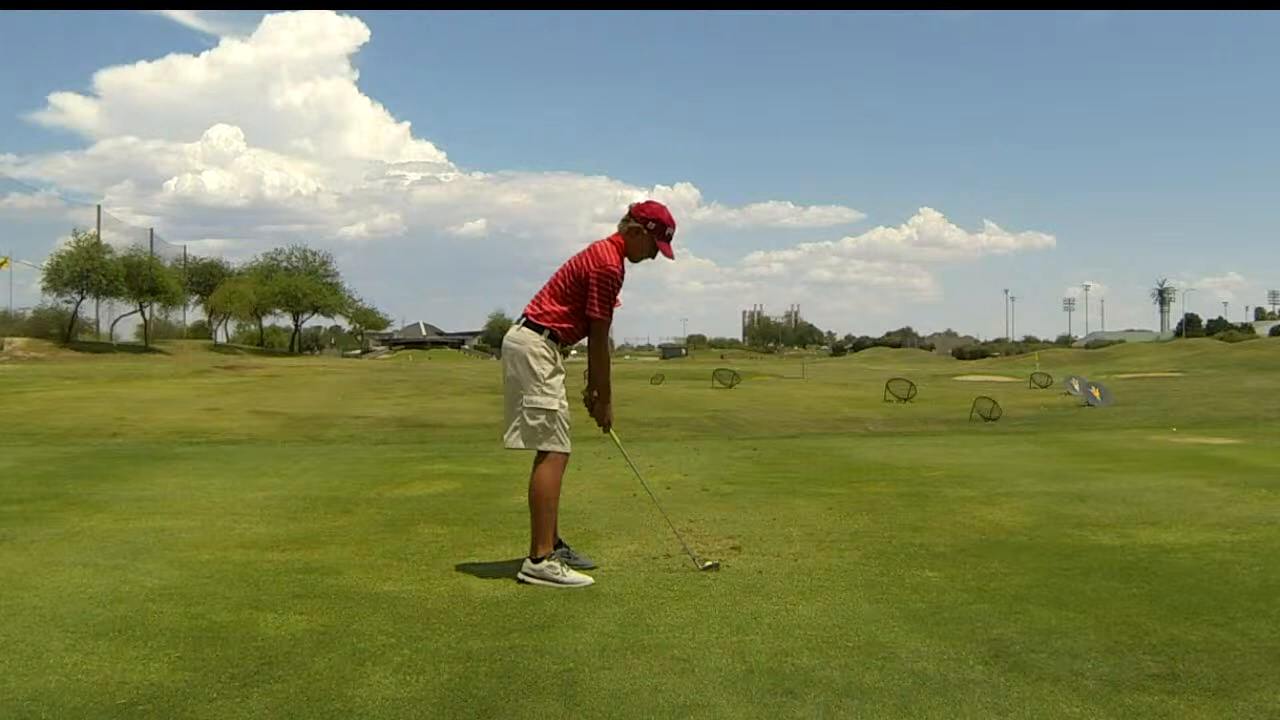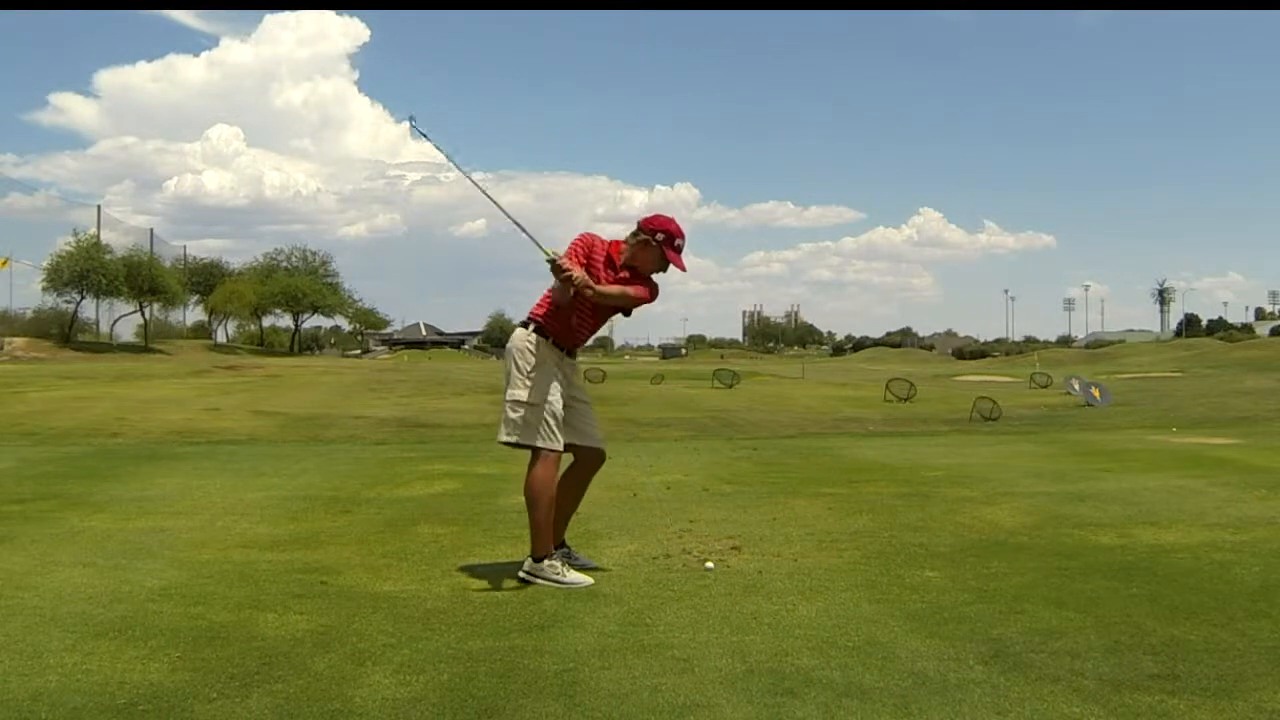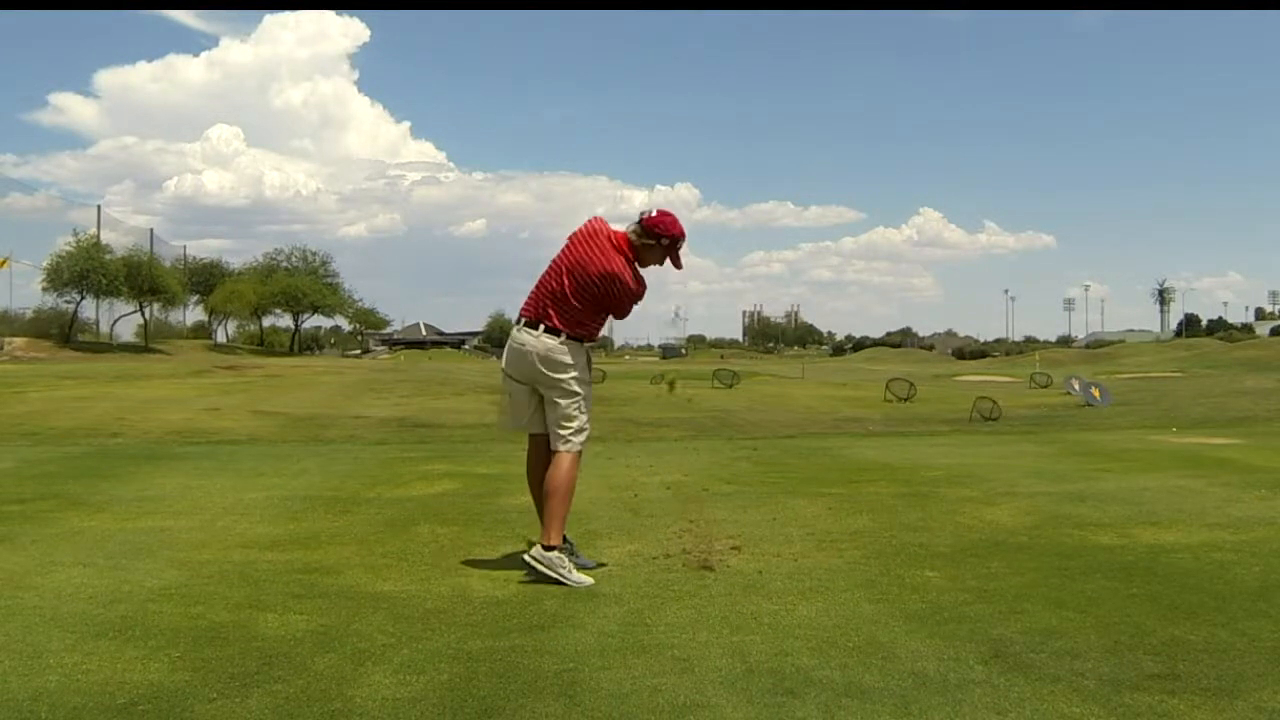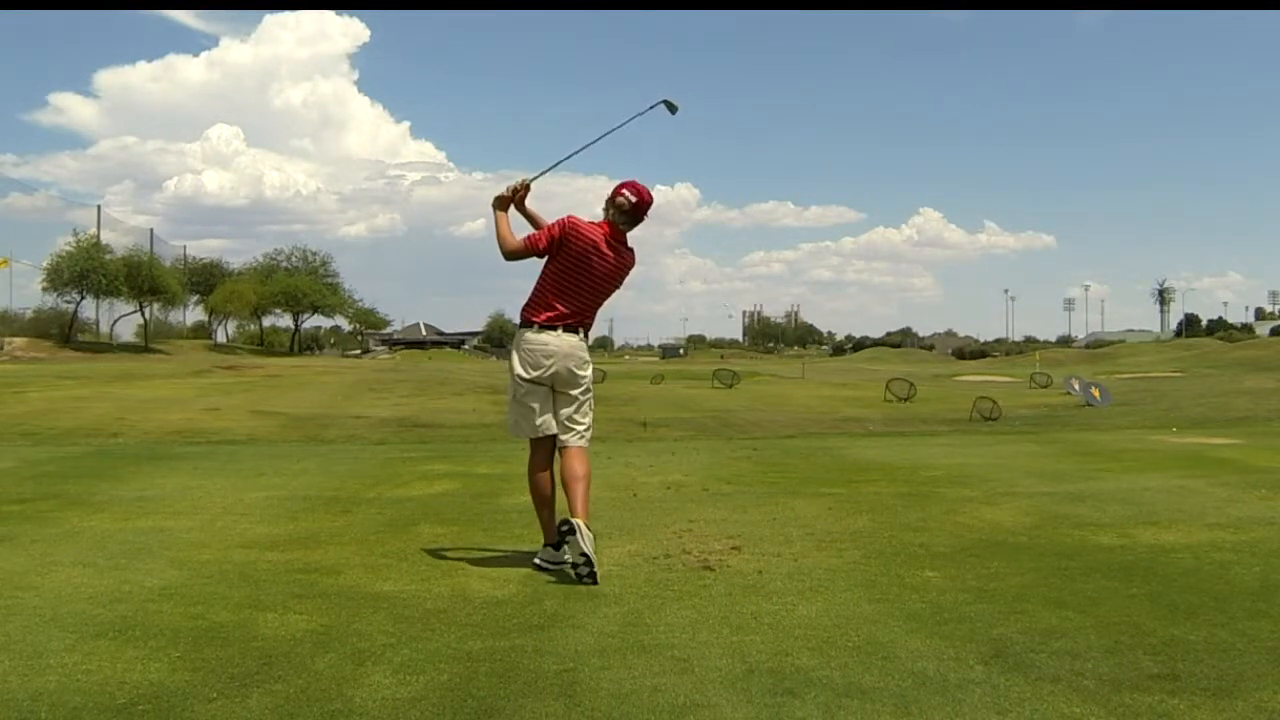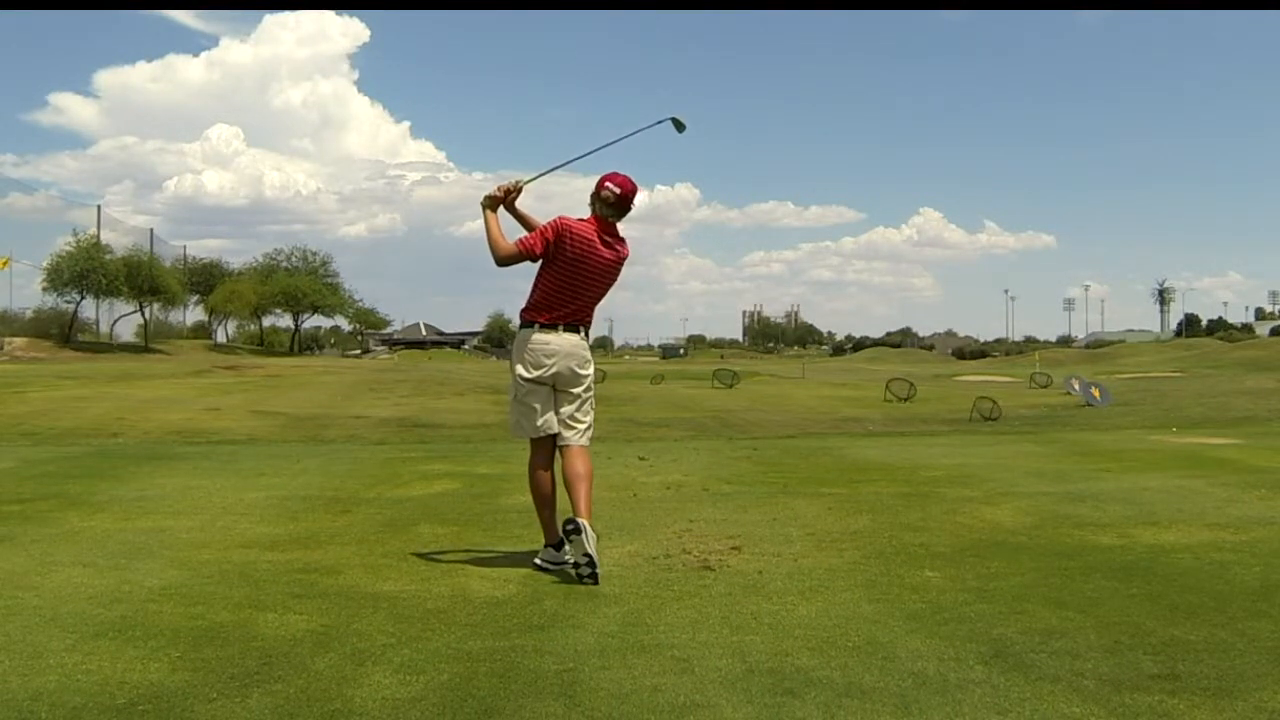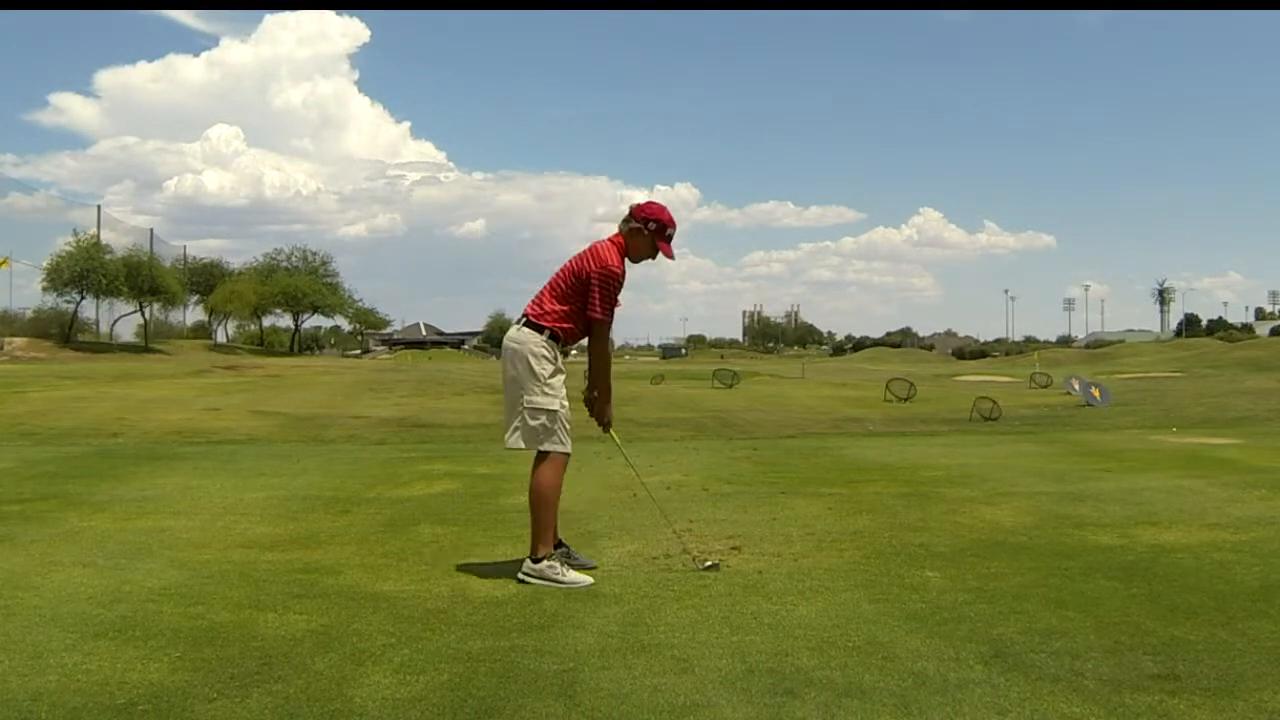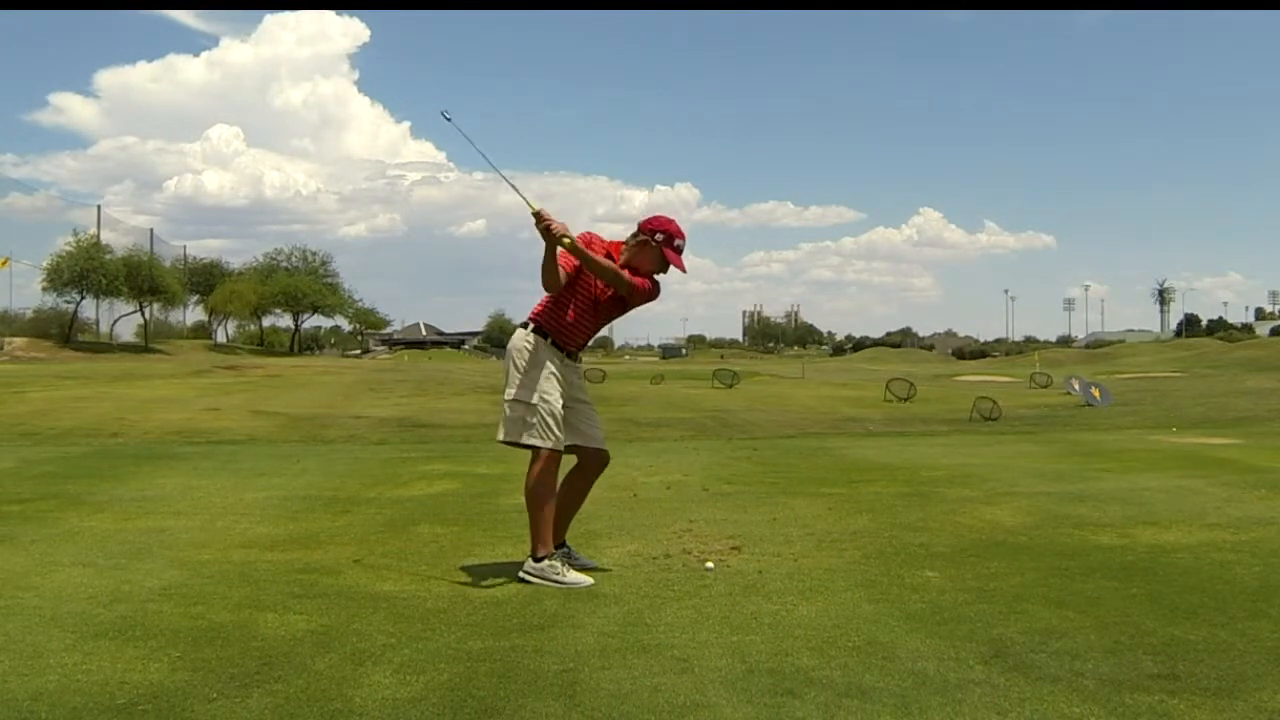
dt=0.7s
person 1, frame 1
left shoulder: (604, 255)
right shoulder: (608, 264)
left elbow: (594, 333)
right elbow: (599, 338)
left wrist: (592, 386)
right wrist: (605, 399)
left hip: (533, 344)
right hip: (535, 347)
left knee: (551, 449)
right knee: (553, 451)
left ankle: (550, 545)
right ankle: (539, 560)
person 1, frame 2
left shoulder: (646, 286)
right shoulder: (590, 244)
left elbow: (620, 295)
right elbow: (560, 291)
left wrist: (590, 285)
right wrist: (568, 277)
left hip: (564, 361)
right hip: (534, 348)
left knee: (591, 455)
right knee: (547, 452)
left ankle: (554, 546)
right ankle: (539, 561)
person 1, frame 3
left shoulder: (594, 228)
right shoulder: (632, 285)
left hip: (521, 339)
right hip: (561, 351)
left knee: (539, 441)
right knee: (568, 447)
left ankle: (551, 538)
right ankle: (549, 547)
person 1, frame 4
left shoulder: (574, 227)
right shoulder: (626, 259)
left elbow: (510, 250)
left wrist: (502, 210)
right wrist: (524, 210)
left hip: (533, 342)
right hip: (574, 347)
left knee: (541, 446)
right knee: (575, 443)
left ankle: (552, 545)
right ankle: (579, 523)
person 1, frame 5
left shoulder: (567, 228)
right shoulder: (620, 251)
left elbow: (503, 255)
left wrist: (491, 211)
right wrist: (514, 210)
left hip: (535, 343)
right hip: (576, 347)
left knee: (542, 446)
right knee: (575, 442)
left ankle: (554, 545)
right ankle: (581, 522)
person 1, frame 6
left shoulder: (604, 254)
right shoulder: (609, 265)
left elbow: (593, 333)
right elbow: (600, 339)
left wrist: (592, 386)
right wrist: (604, 399)
left hip: (531, 343)
right hip: (536, 347)
left knee: (551, 448)
right knee: (553, 451)
left ankle: (550, 545)
right ankle: (540, 560)
person 1, frame 7
left shoulder: (646, 287)
right shoulder: (590, 244)
left elbow: (617, 279)
right elbow: (552, 284)
left wrist: (573, 244)
right wrist: (550, 242)
left hip: (567, 361)
right hip: (535, 347)
left knee: (595, 456)
right knee: (547, 451)
left ankle: (555, 545)
right ankle: (540, 559)
